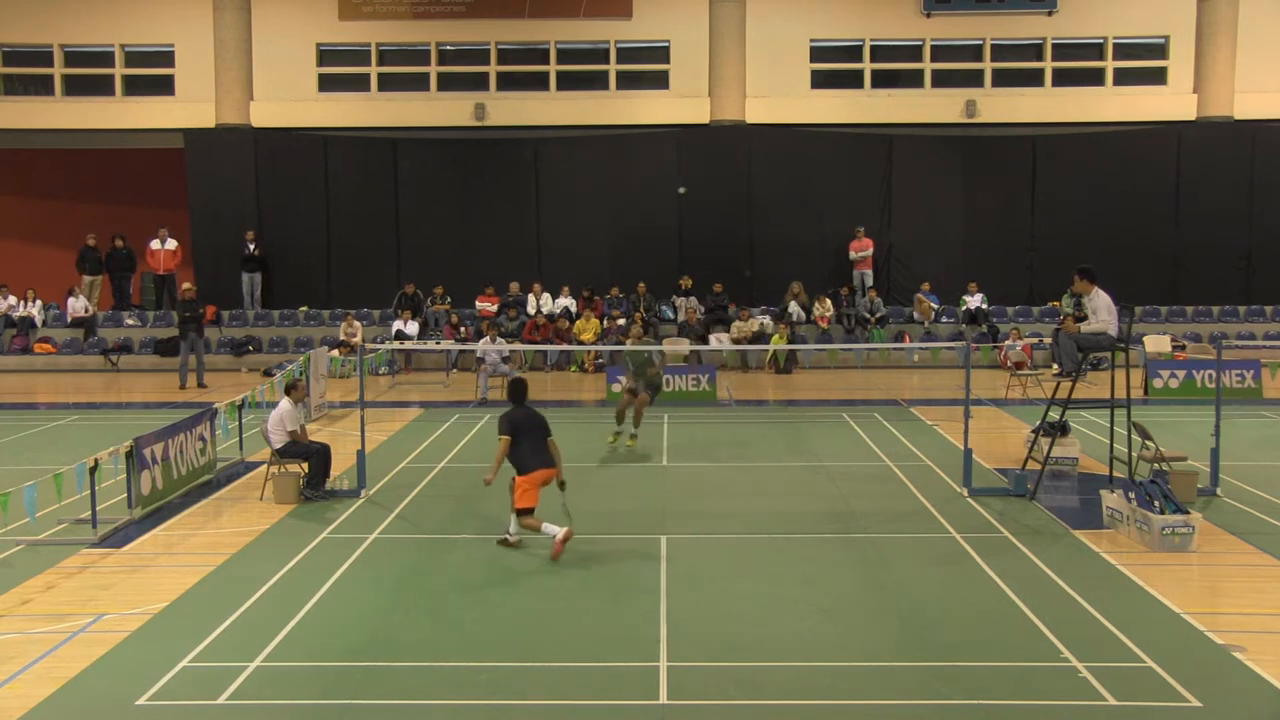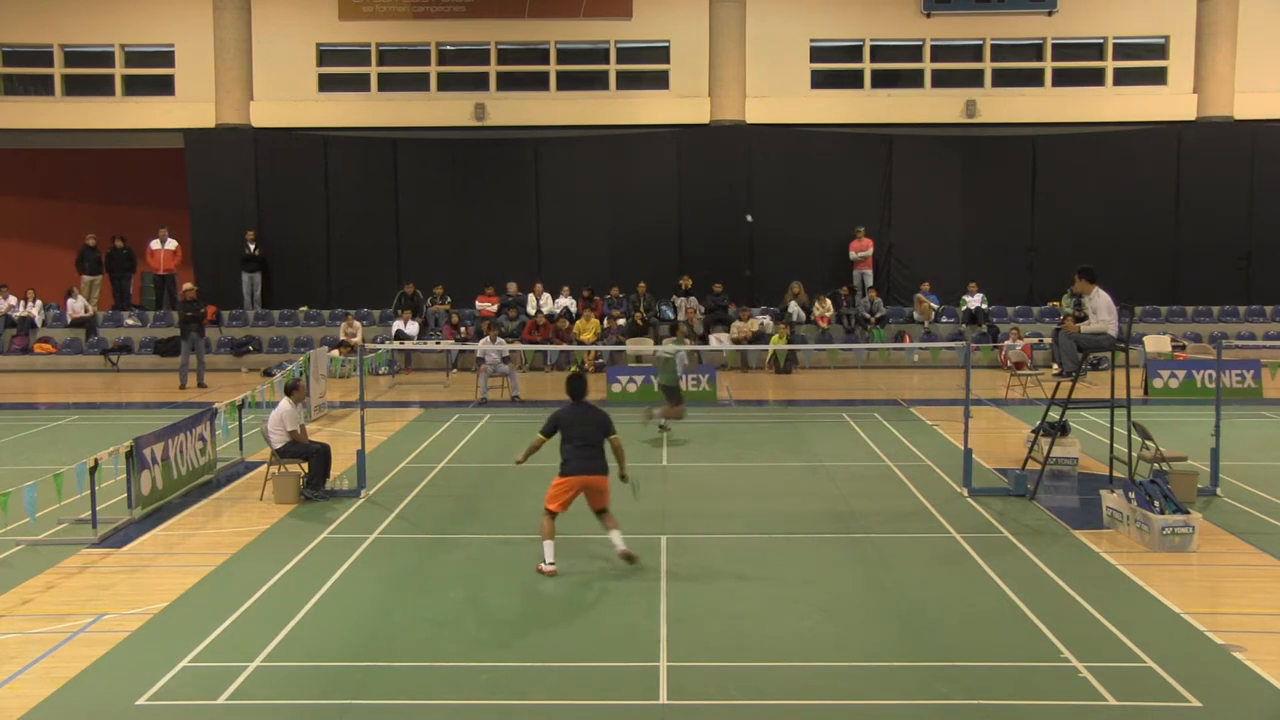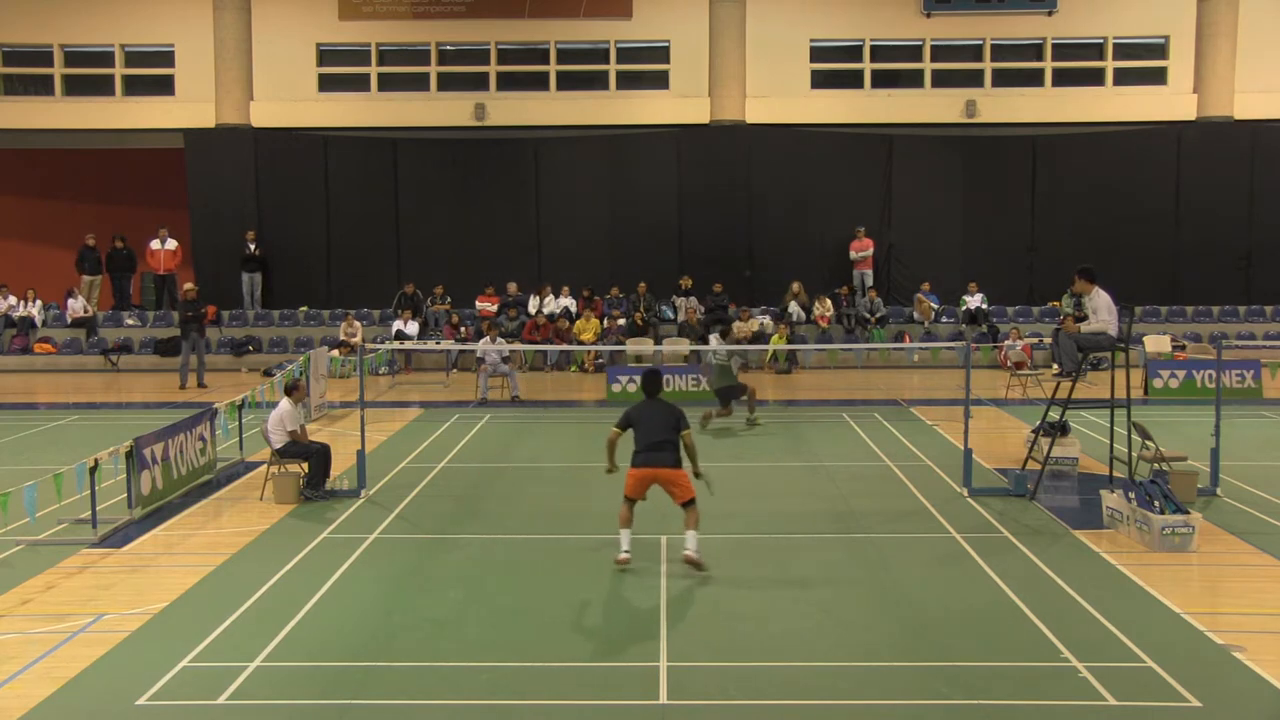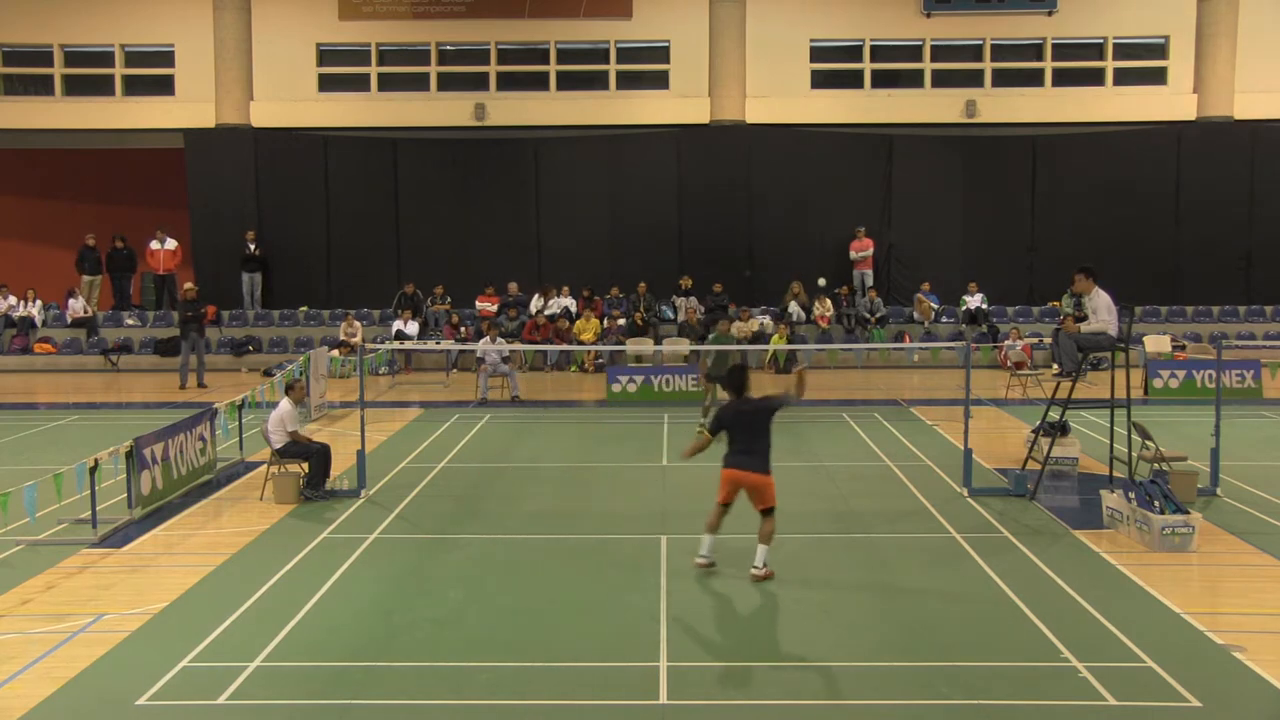
dt=0.4s
person 1, frame 1
left shoulder: (506, 418)
right shoulder: (539, 417)
left elbow: (504, 446)
right elbow: (552, 446)
left wrist: (493, 473)
right wrist: (560, 474)
left hip: (530, 471)
right hip: (548, 468)
left knee: (525, 519)
right knee: (515, 487)
left ankle: (559, 533)
right ankle: (512, 535)
person 1, frame 2
left shoulder: (559, 415)
right shoulder: (601, 415)
left elbow: (538, 442)
right elbow: (616, 445)
left wrist: (523, 457)
right wrist: (622, 469)
left hip: (571, 473)
right hip: (599, 473)
left knee: (548, 515)
right knee: (603, 512)
left ankle: (549, 563)
right ankle: (621, 547)
person 1, frame 3
left shoulder: (632, 411)
right shoulder: (675, 411)
left elbow: (612, 438)
right elbow: (688, 442)
left wrist: (611, 462)
right wrist: (696, 467)
left hip: (640, 466)
right hip: (670, 467)
left knee: (628, 503)
right knee: (691, 507)
left ankle: (624, 552)
right ankle: (691, 551)
person 1, frame 4
left shoulder: (724, 412)
right shoulder: (765, 404)
left elbow: (704, 442)
right elbow: (797, 395)
left wrist: (688, 452)
right wrist: (800, 376)
left hip: (731, 469)
right hip: (758, 471)
left knee: (721, 509)
right knee: (768, 516)
left ankle: (703, 556)
right ankle: (758, 567)
